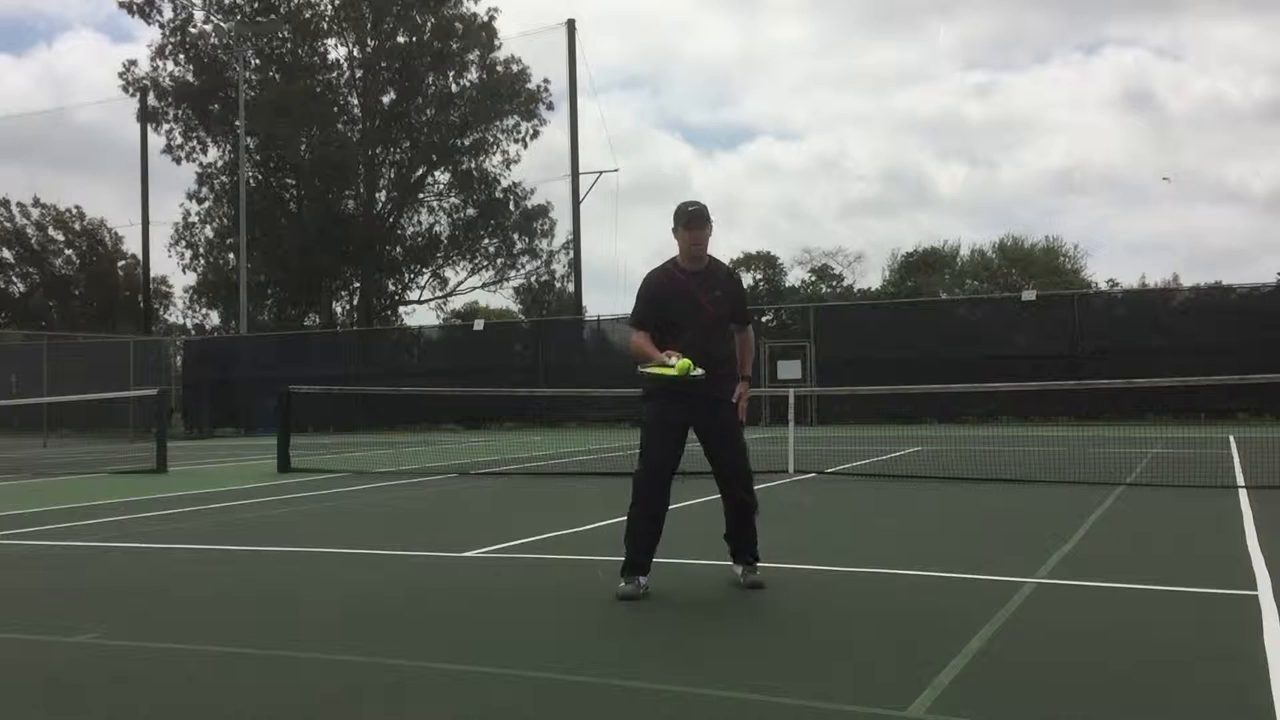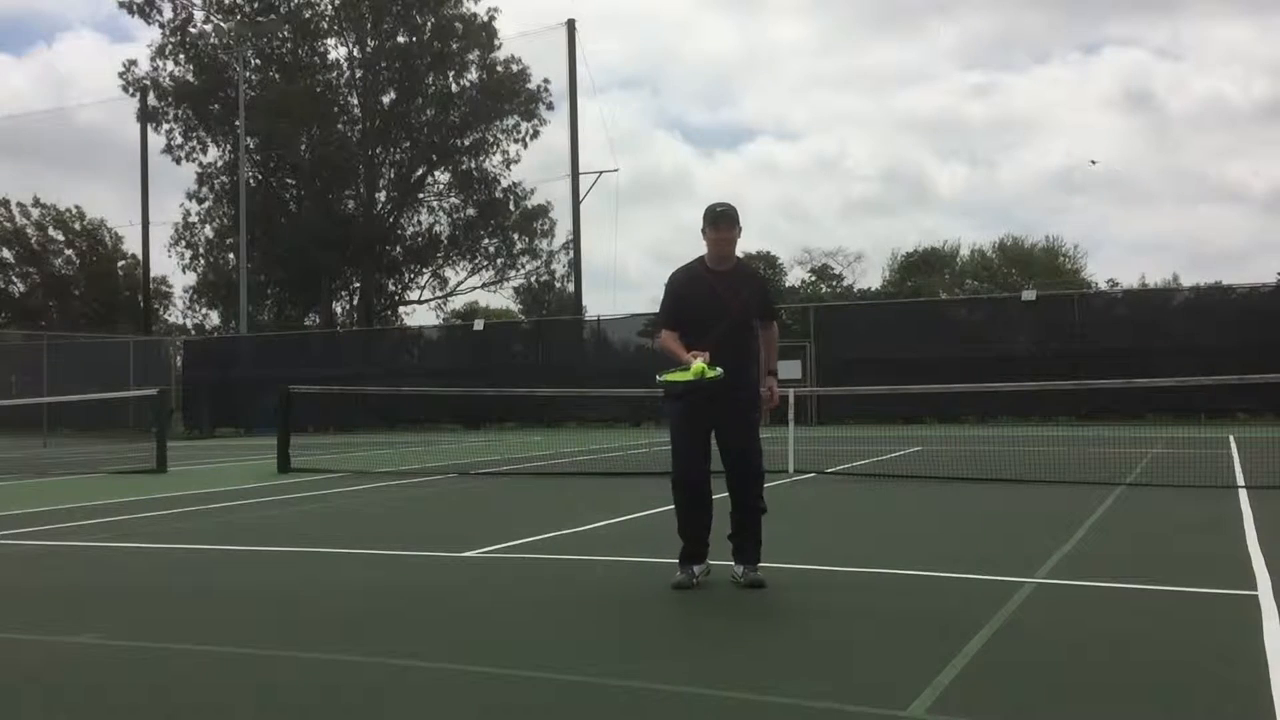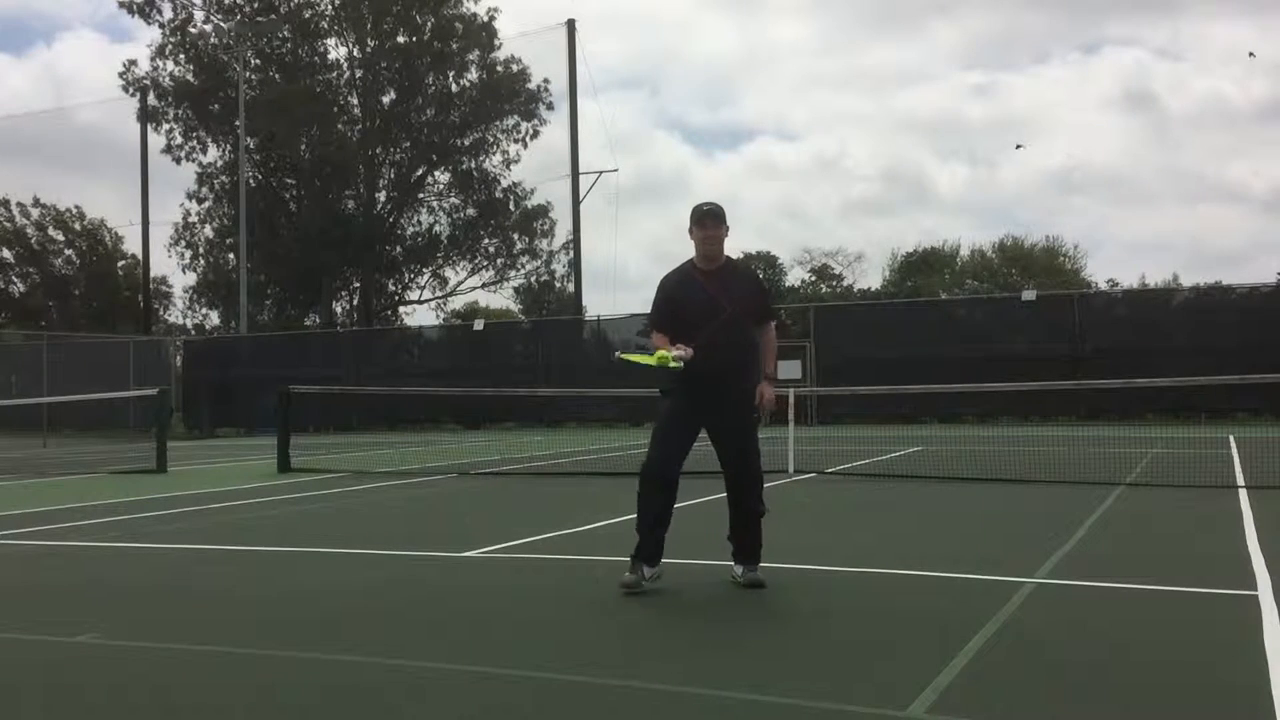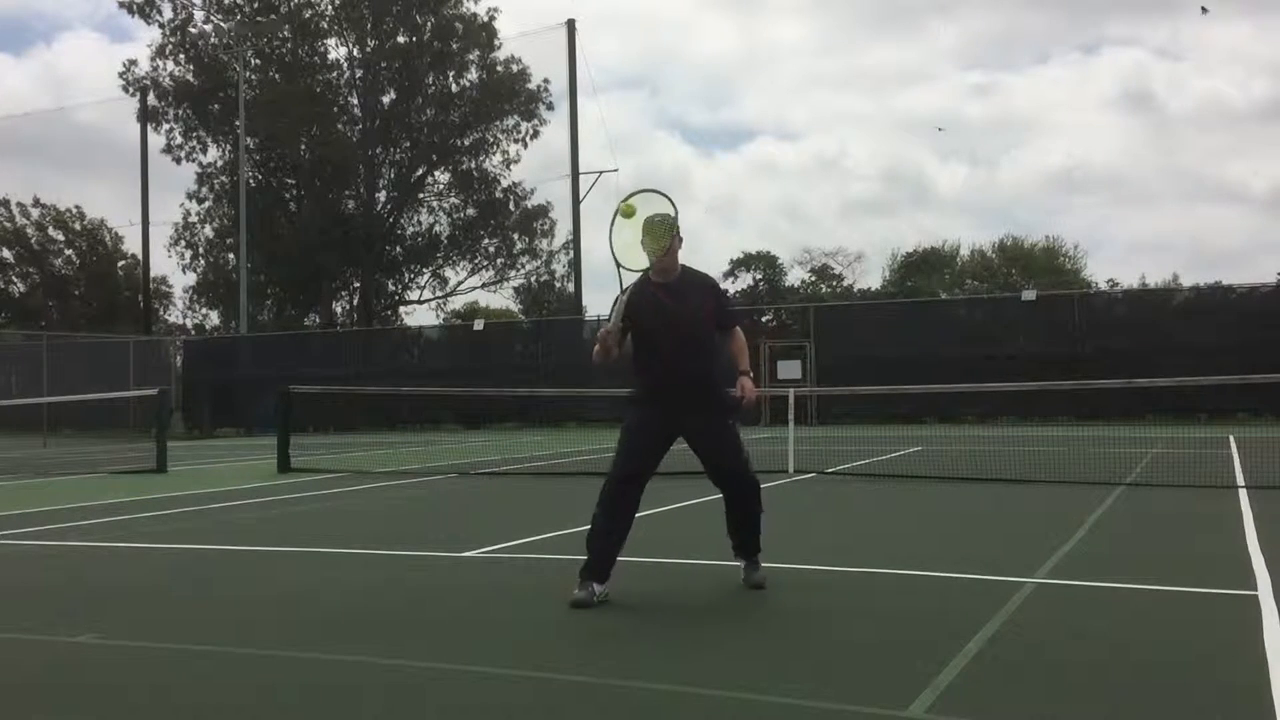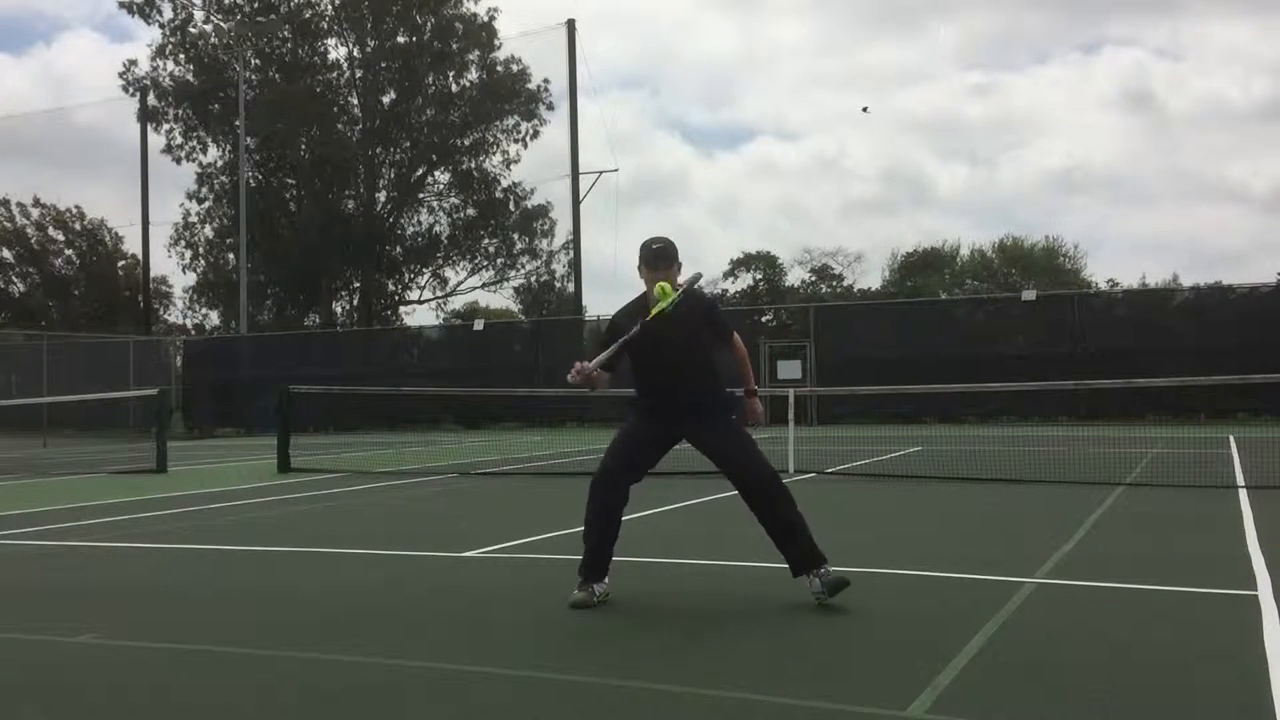
dt=0.3s
person 1, frame 1
left shoulder: (728, 278)
right shoulder: (657, 281)
left elbow: (744, 332)
right elbow: (638, 337)
left wrist: (744, 380)
right wrist: (660, 357)
left hip: (719, 395)
right hip: (666, 395)
left knee: (737, 477)
right knee: (651, 480)
left ankle: (745, 560)
right ankle: (636, 572)
person 1, frame 2
left shoulder: (753, 280)
right shoulder: (682, 280)
left elbow: (768, 328)
right elbow: (667, 335)
left wrist: (770, 374)
right wrist: (687, 357)
left hip: (740, 394)
right hip: (691, 394)
left knee: (746, 476)
right knee: (688, 477)
left ankle: (746, 560)
right ankle: (694, 560)
person 1, frame 3
left shoulder: (747, 278)
right shoulder: (674, 283)
left elbow: (766, 329)
right elbow: (657, 335)
left wrist: (767, 379)
right wrist: (670, 351)
left hip: (735, 397)
right hip: (681, 393)
left knee: (745, 478)
right knee: (657, 472)
left ankle: (745, 561)
right ankle: (646, 561)
person 1, frame 4
left shoulder: (704, 286)
right shoulder: (633, 297)
left elbow: (733, 332)
right elbow: (602, 359)
left wrist: (744, 375)
right wrist: (605, 344)
left hip: (708, 401)
right hip: (652, 404)
left knee: (741, 482)
right knee: (622, 483)
left ankle: (748, 557)
right ankle: (594, 577)
person 1, frame 5
left shoulder: (702, 306)
right shoulder: (626, 319)
left elbow: (732, 342)
right elbow: (602, 376)
left wrist: (751, 393)
right wrist: (587, 375)
left hip: (710, 410)
right hip: (654, 414)
left knee: (762, 481)
right knee: (607, 480)
left ankle: (812, 569)
right ankle: (593, 578)
